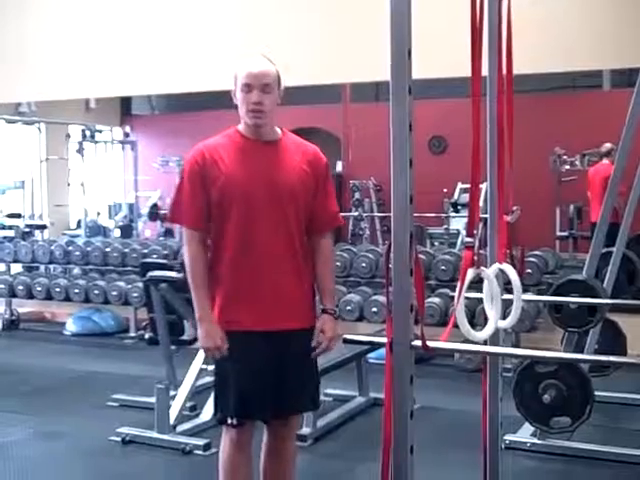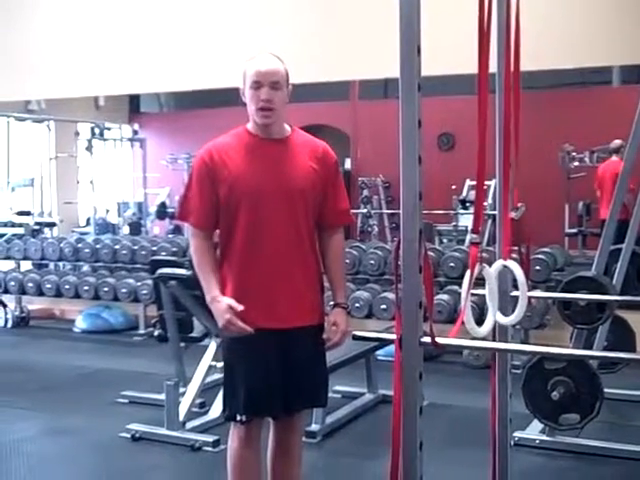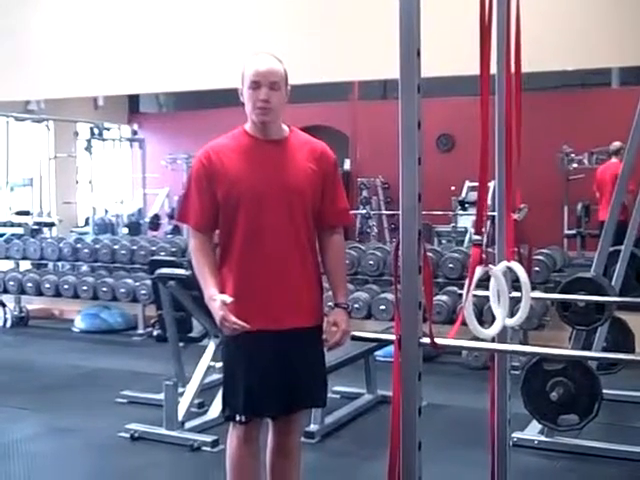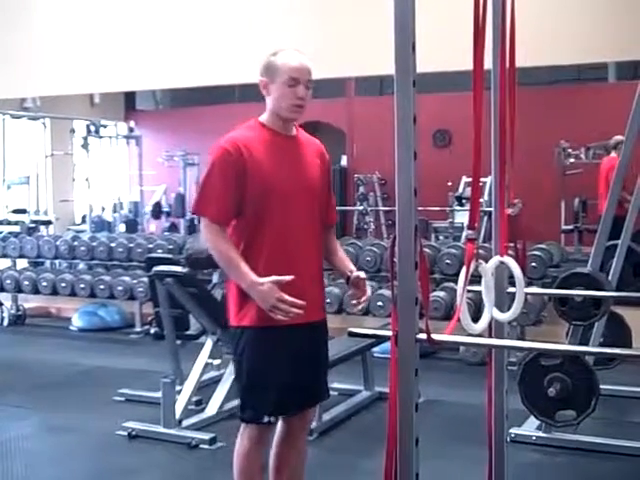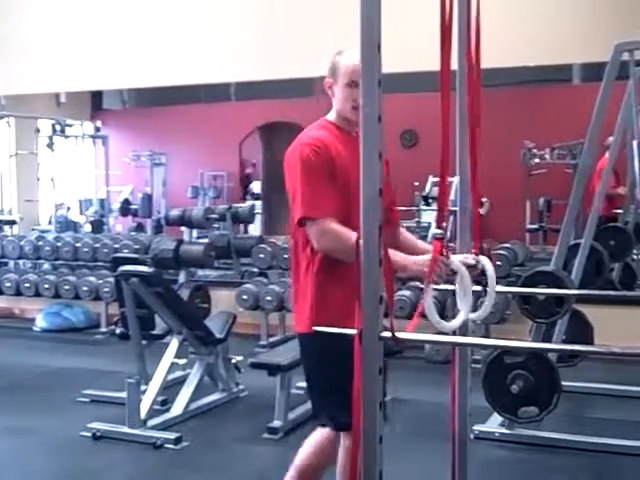
dt=1s
person 1, frame 1
left shoulder: (310, 159)
right shoulder: (206, 158)
left elbow: (321, 240)
right elbow: (194, 243)
left wrist: (328, 308)
right wrist: (204, 317)
left hip: (295, 320)
right hip: (236, 322)
left knee: (285, 424)
right knee: (238, 427)
person 1, frame 2
left shoulder: (319, 155)
right shoulder: (214, 156)
left elbow: (332, 234)
right elbow: (199, 235)
left wrist: (340, 303)
right wrist: (214, 297)
left hip: (304, 315)
right hip: (246, 317)
left knee: (291, 419)
right knee: (246, 423)
person 1, frame 3
left shoulder: (318, 156)
right shoulder: (213, 159)
left elbow: (331, 235)
right elbow: (199, 236)
left wrist: (340, 303)
right wrist: (212, 295)
left hip: (303, 317)
right hip: (245, 319)
left knee: (290, 421)
right knee: (245, 424)
person 1, frame 4
left shoulder: (316, 151)
right shoulder: (234, 149)
right elbow: (211, 231)
left wrist: (349, 272)
right wrist: (253, 285)
left hip: (310, 311)
right hip: (261, 315)
left knee: (300, 419)
right knee: (258, 425)
person 1, frame 5
right shoulder: (311, 148)
left elbow: (388, 228)
right elbow: (324, 235)
left wrist: (435, 255)
right wrist: (402, 263)
left hip: (362, 311)
right hip: (331, 314)
left knee: (342, 425)
right knee: (358, 427)
